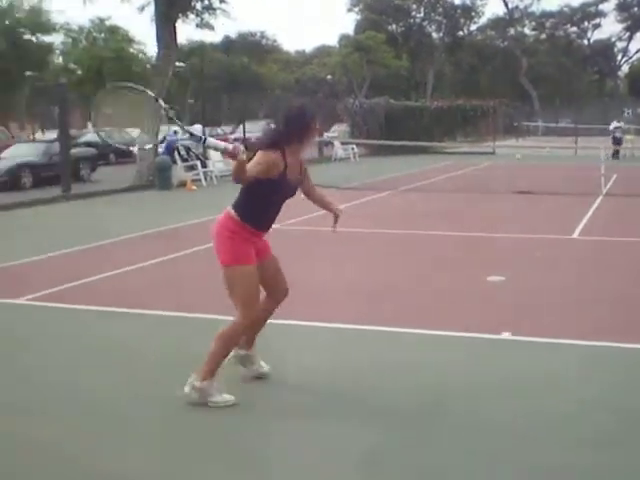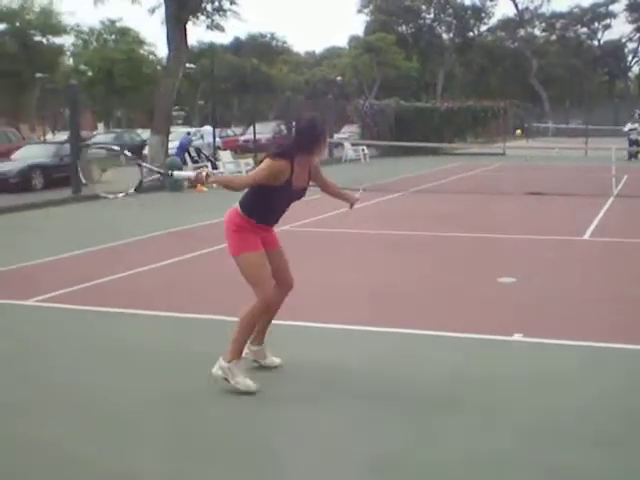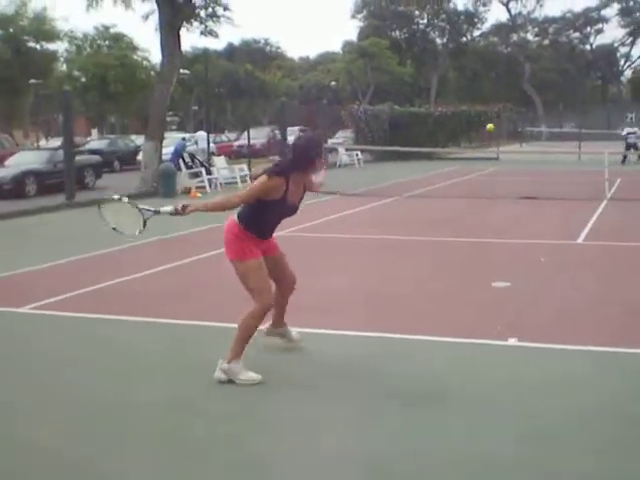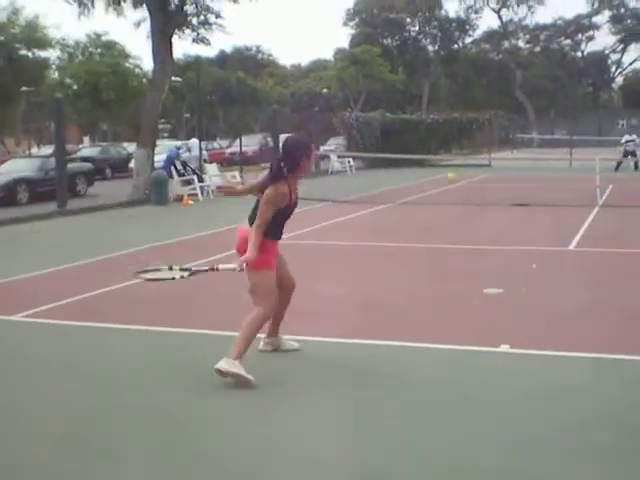
dt=0.2s
person 1, frame 1
left shoulder: (298, 161)
right shoulder: (272, 156)
left elbow: (310, 191)
right elbow: (243, 176)
left wrist: (332, 209)
right wrist: (239, 162)
left hip: (254, 235)
right hip: (234, 233)
left knee: (278, 292)
right knee: (246, 315)
left ankle: (243, 350)
right ankle: (200, 381)
person 1, frame 2
left shoulder: (310, 166)
right shoulder: (280, 165)
left elbow: (326, 185)
right elbow: (243, 182)
left wrist: (349, 197)
right wrist: (214, 178)
left hip: (263, 228)
right hip: (242, 226)
left knee: (283, 287)
right knee: (267, 296)
left ankle: (256, 347)
right ankle: (228, 362)
person 1, frame 3
left shoulder: (304, 180)
right shoulder: (275, 181)
right elbow: (234, 200)
left wrist: (315, 185)
right wrist: (195, 207)
left hip: (262, 238)
right hip: (241, 238)
left knee: (288, 282)
right knee: (264, 301)
left ankle: (278, 327)
right ankle: (229, 364)
person 1, frame 4
left shoulder: (284, 178)
right shoulder: (280, 190)
left elbow: (246, 189)
right elbow: (259, 227)
left wrist: (231, 187)
right wrist: (251, 252)
left hip: (267, 244)
right hip: (259, 245)
left knee: (287, 286)
right knee: (266, 307)
left ankle: (272, 338)
right ankle: (230, 361)
